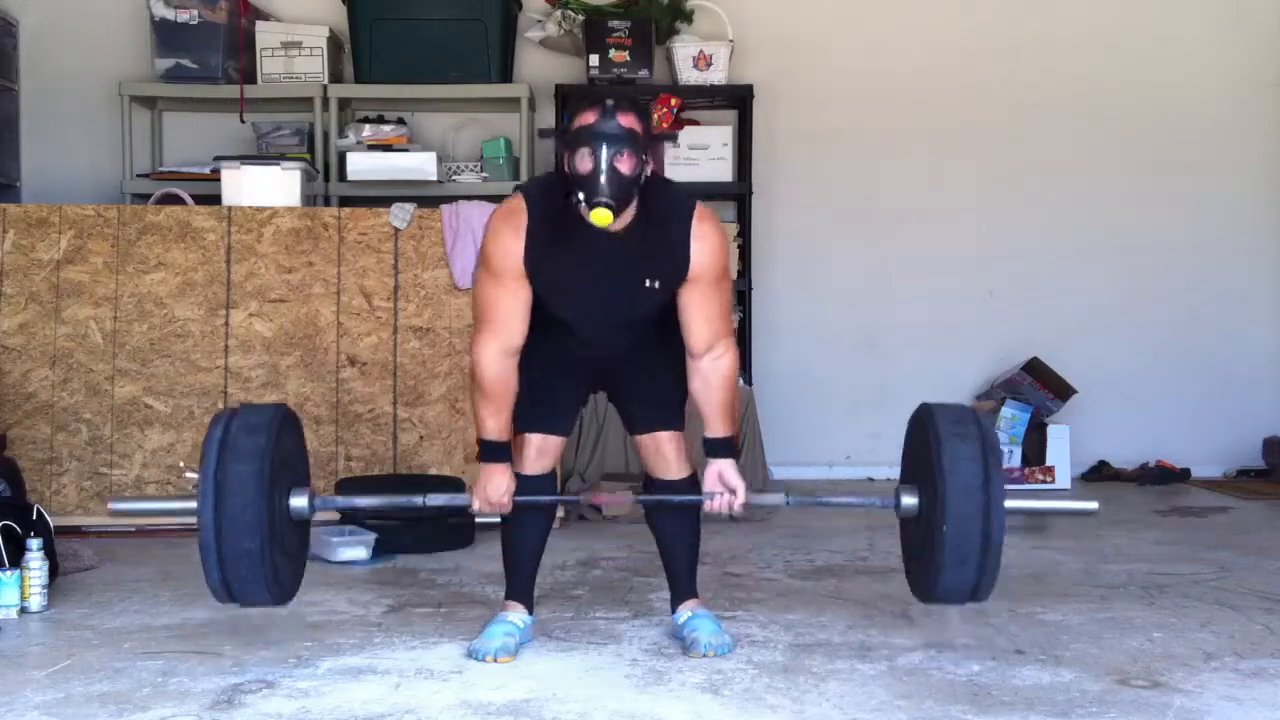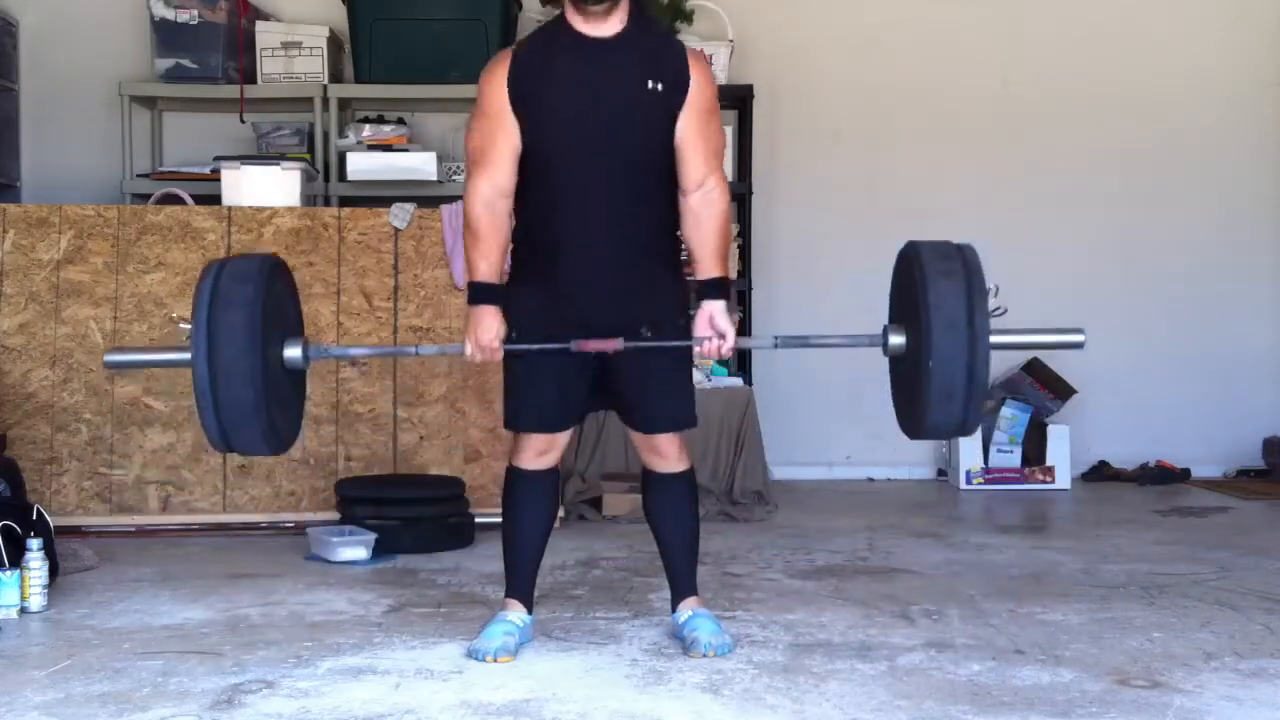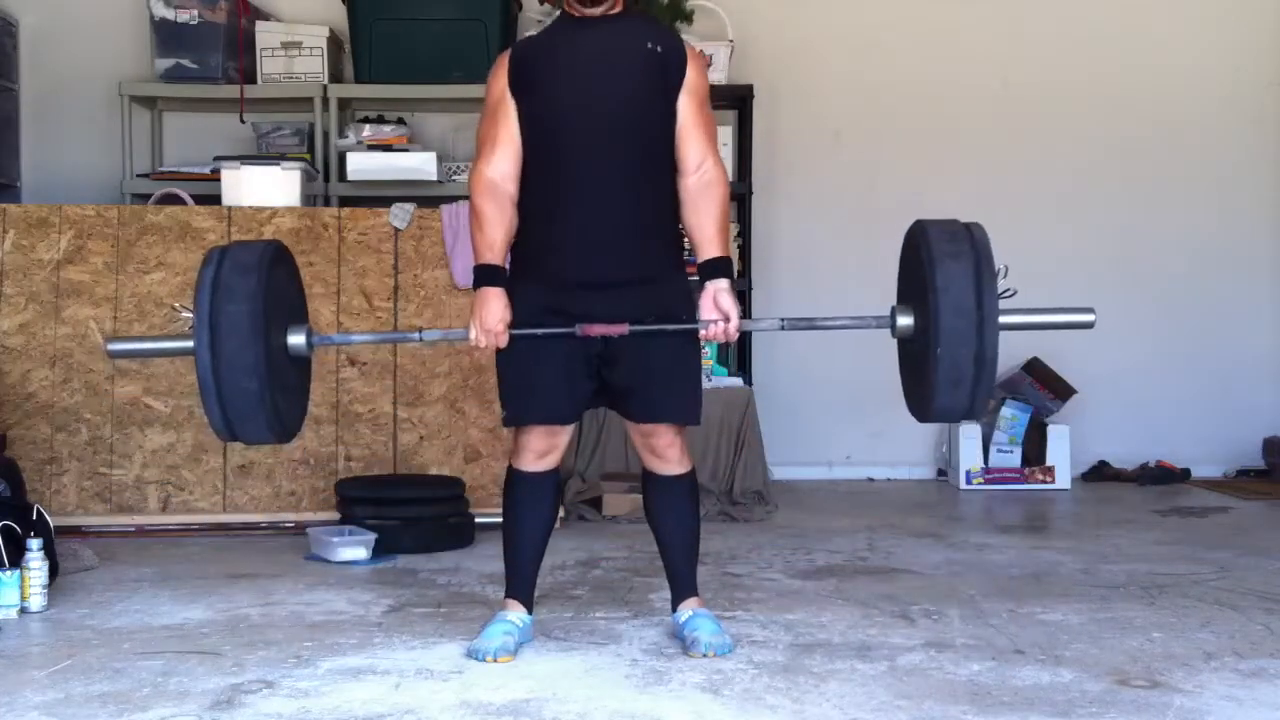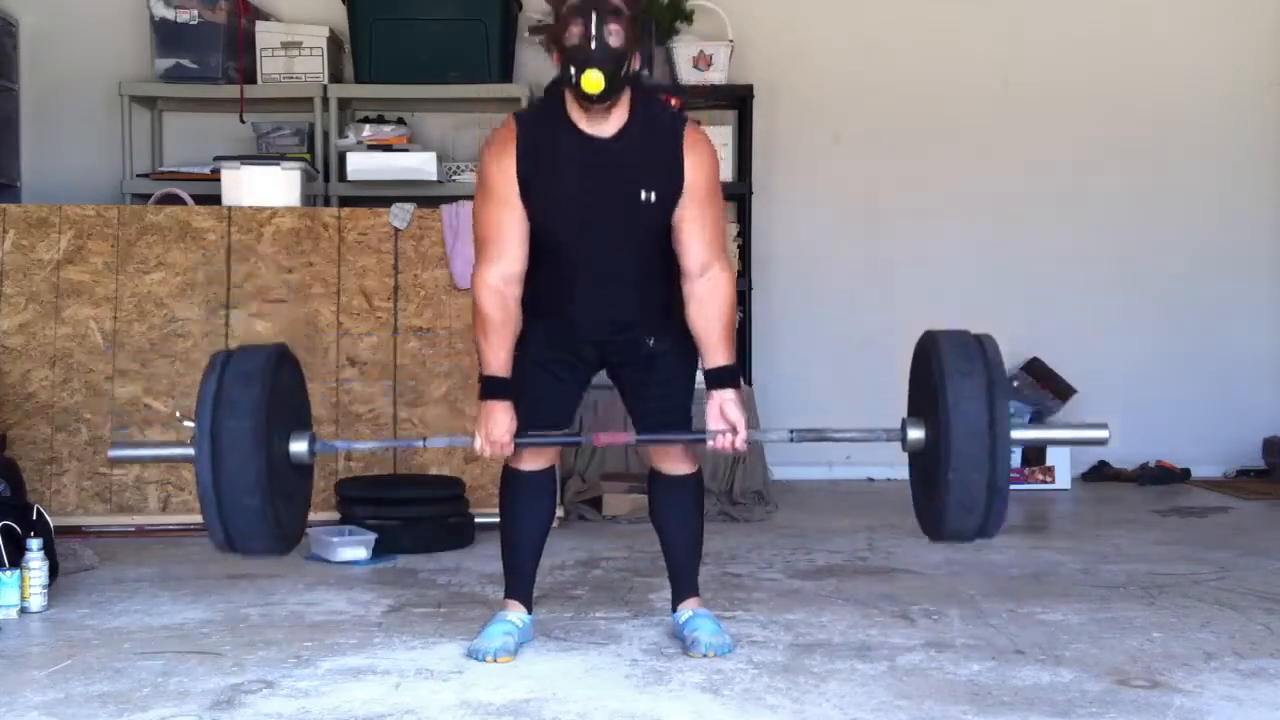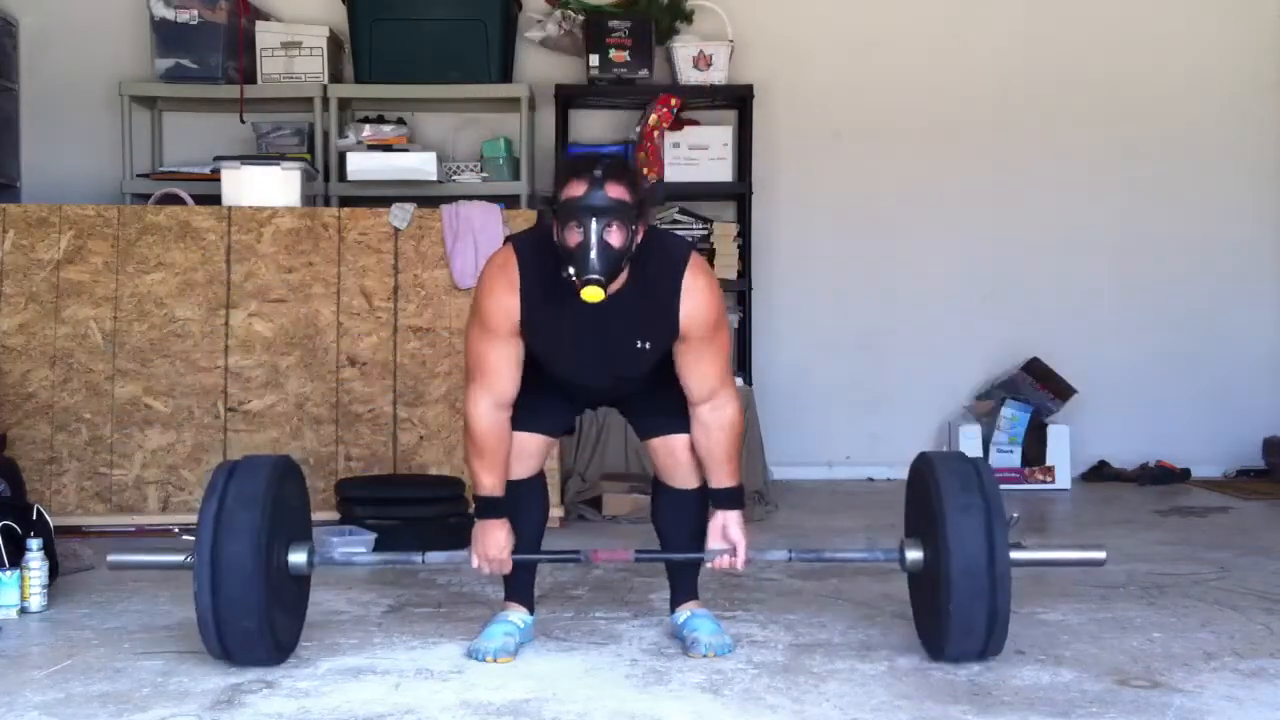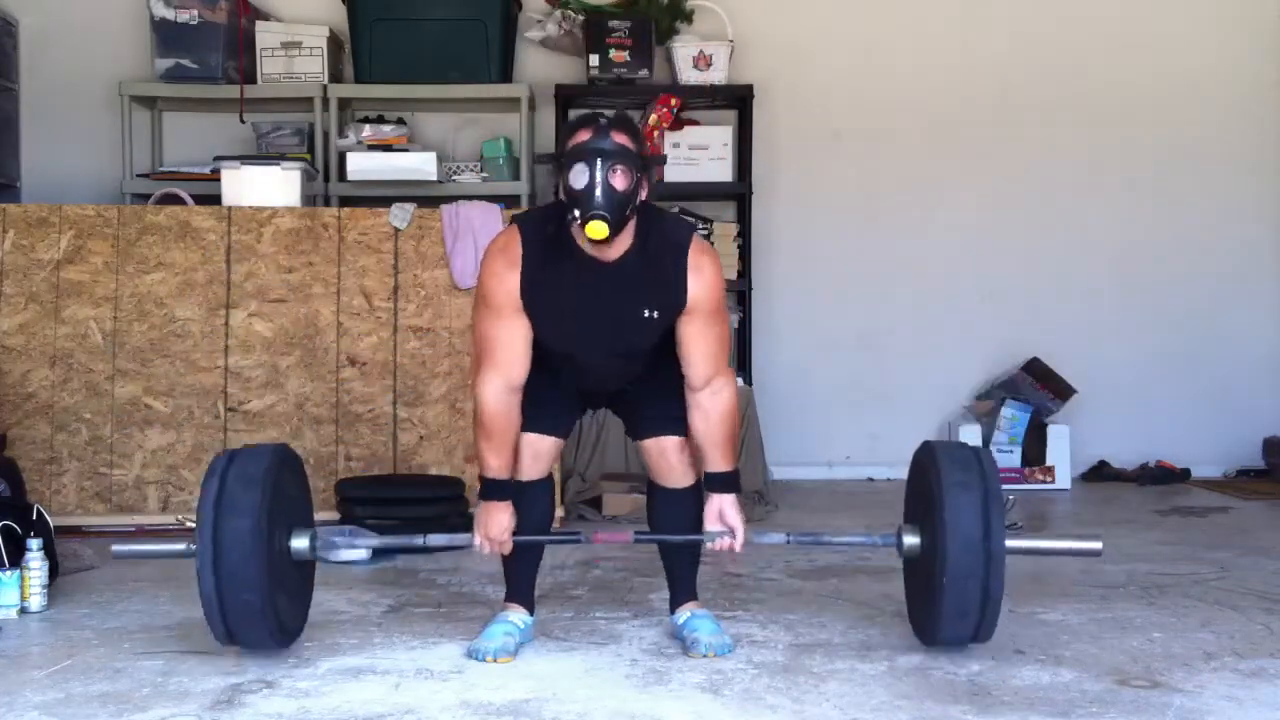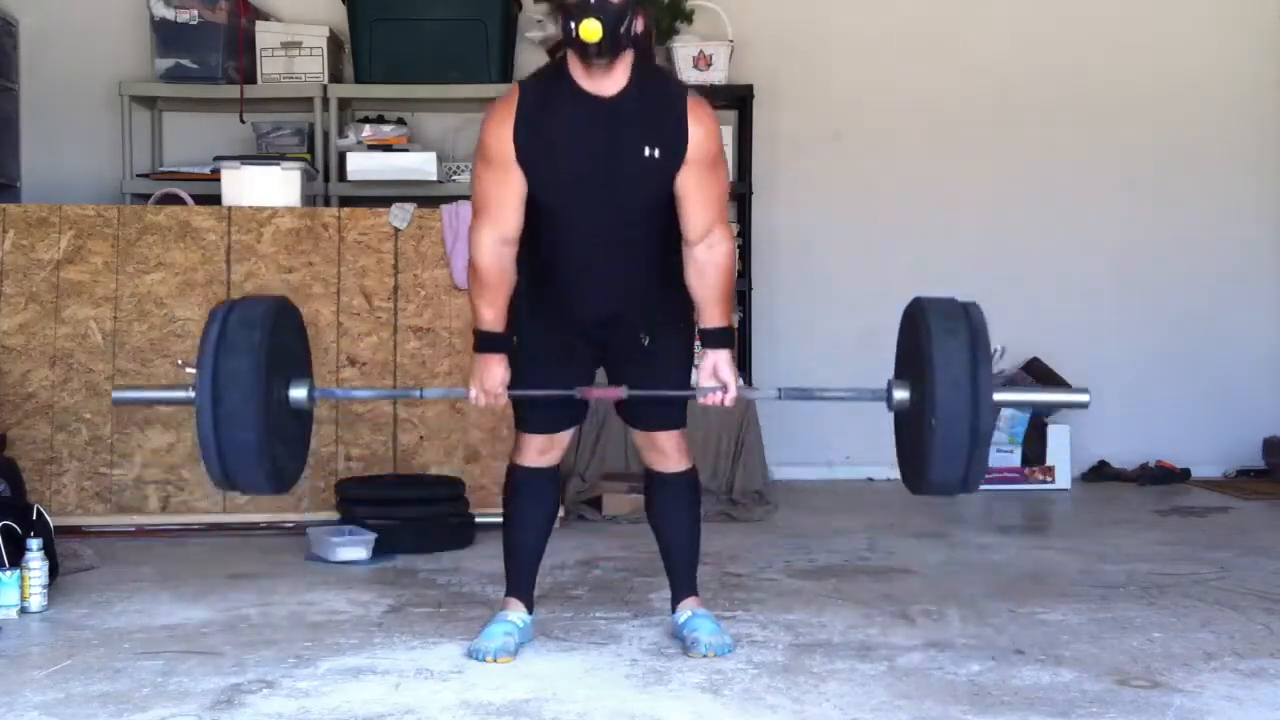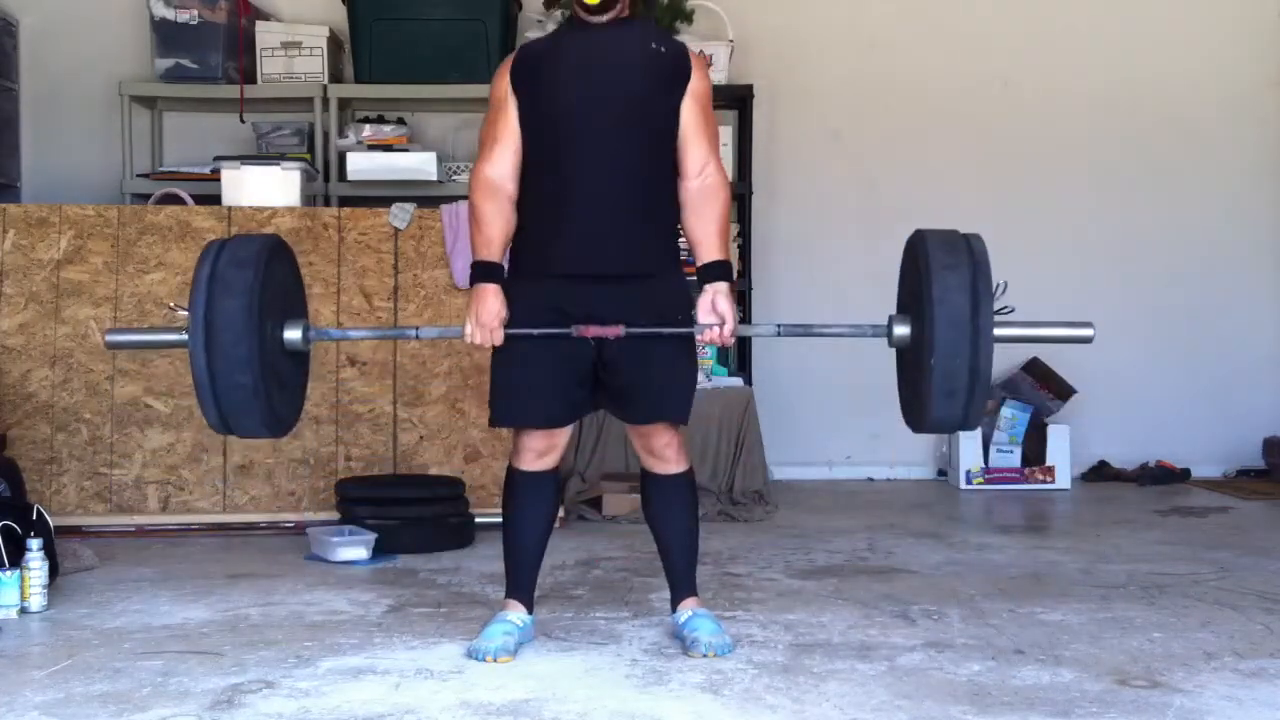
dt=0.4s
person 1, frame 1
left shoulder: (692, 229)
right shoulder: (519, 224)
left elbow: (710, 351)
right elbow: (497, 350)
left wrist: (722, 454)
right wrist: (493, 458)
left hip: (648, 346)
right hip: (553, 346)
left knee: (669, 456)
right knee: (532, 458)
left ankle: (687, 606)
right ankle: (516, 609)
person 1, frame 2
left shoulder: (680, 64)
right shoulder: (515, 68)
left elbow: (702, 189)
right elbow: (489, 190)
left wrist: (714, 294)
right wrist: (484, 300)
left hip: (650, 300)
right hip: (543, 302)
left knee: (663, 445)
right knee: (536, 447)
left ankle: (688, 603)
right ankle: (516, 607)
person 1, frame 3
right shoulder: (520, 61)
left elbow: (699, 168)
right elbow: (496, 177)
left wrist: (716, 274)
right wrist: (489, 282)
left hip: (652, 292)
right hip: (544, 294)
left knee: (664, 445)
right knee: (536, 447)
left ankle: (688, 604)
right ankle: (516, 607)
person 1, frame 4
left shoulder: (682, 145)
right shoulder: (513, 144)
left elbow: (706, 272)
right elbow: (500, 278)
left wrist: (723, 383)
right wrist: (495, 393)
left hip: (651, 322)
right hip: (549, 322)
left knee: (673, 452)
right knee: (531, 454)
left ankle: (688, 606)
right ankle: (516, 609)
person 1, frame 5
left shoulder: (688, 281)
right shoulder: (509, 275)
left elbow: (712, 402)
right elbow: (489, 402)
left wrist: (727, 505)
right wrist: (490, 512)
left hip: (650, 374)
right hip: (548, 374)
left knee: (682, 457)
right knee: (517, 454)
left ankle: (687, 606)
right ankle: (517, 608)
person 1, frame 6
left shoulder: (689, 259)
right shoulder: (514, 255)
left elbow: (709, 383)
right elbow: (499, 384)
left wrist: (721, 490)
right wrist: (495, 497)
left hip: (649, 368)
right hip: (552, 367)
left knee: (673, 459)
right knee: (527, 458)
left ankle: (687, 607)
right ankle: (516, 609)
person 1, frame 7
left shoulder: (685, 116)
right shoulder: (516, 114)
left elbow: (708, 237)
right elbow: (495, 239)
left wrist: (717, 342)
right wrist: (489, 348)
left hip: (651, 313)
right hip: (548, 316)
left knee: (666, 447)
right knee: (536, 449)
left ankle: (688, 604)
right ankle: (516, 607)
person 1, frame 8
left shoulder: (674, 58)
right shoulder: (526, 64)
left elbow: (700, 174)
right elbow: (496, 176)
left wrist: (716, 278)
right wrist: (486, 279)
left hip: (649, 289)
right hip: (542, 290)
left knee: (662, 444)
right knee: (536, 448)
left ankle: (688, 604)
right ankle: (517, 608)
